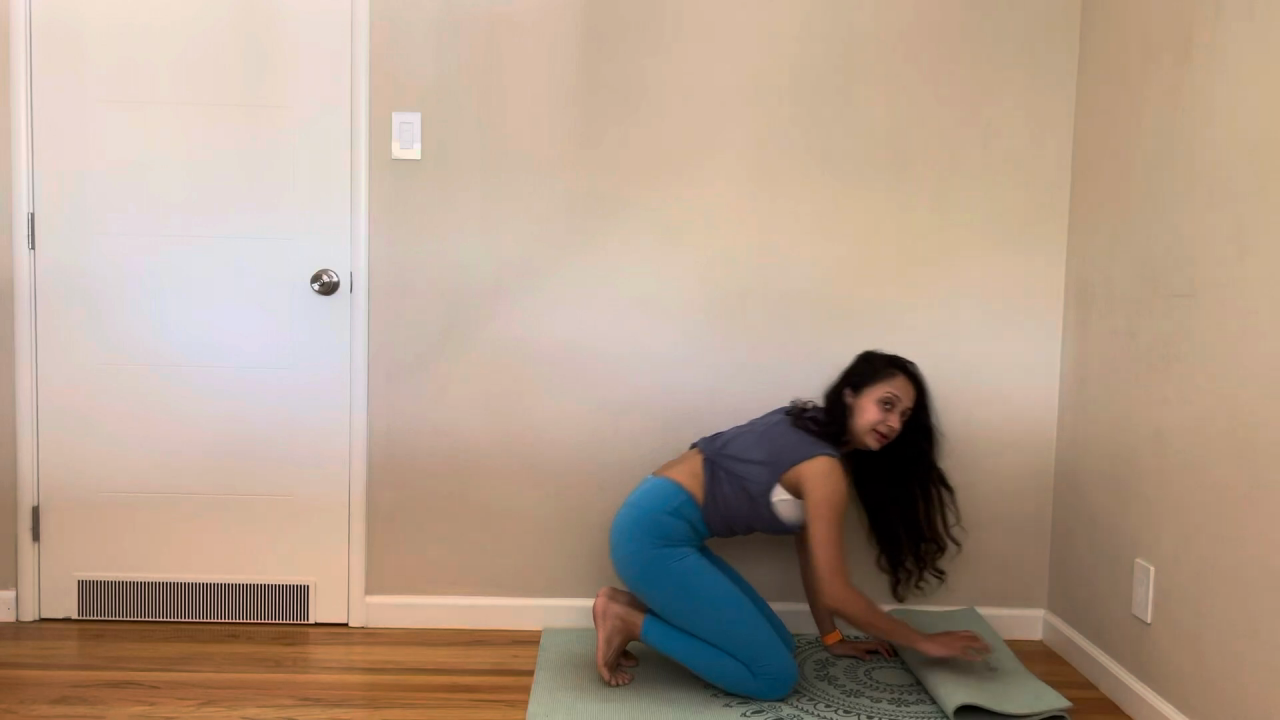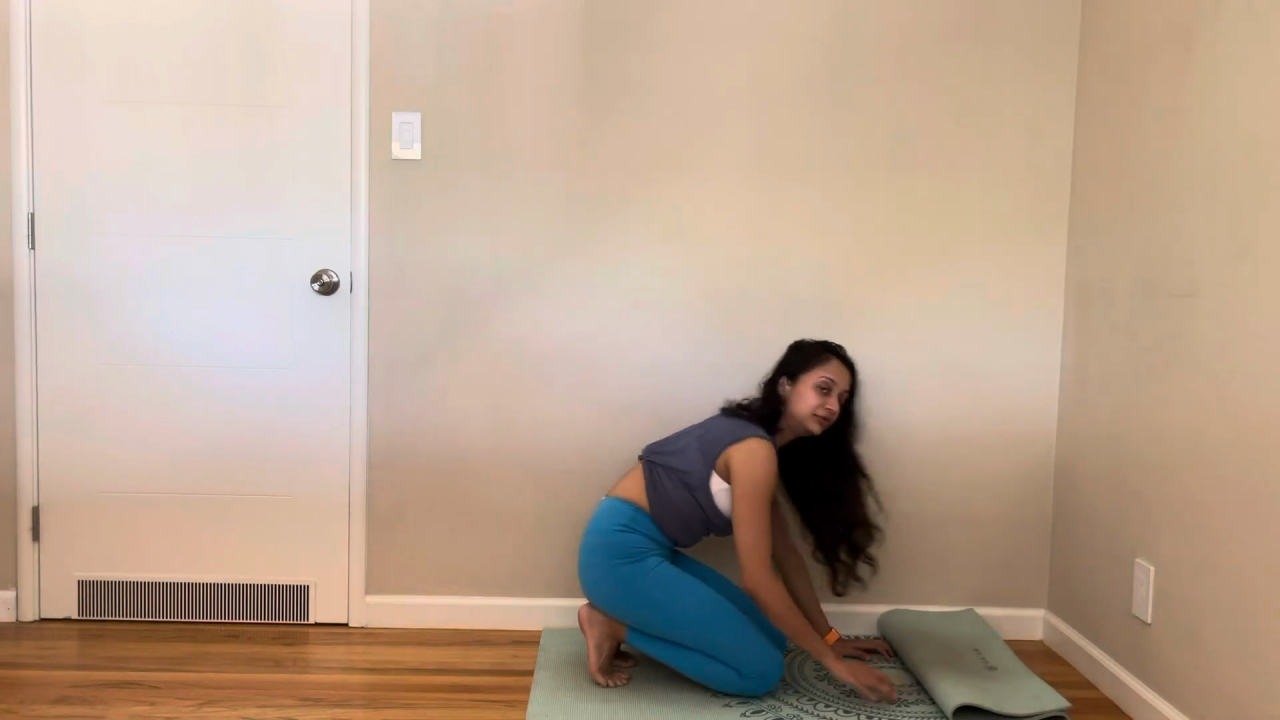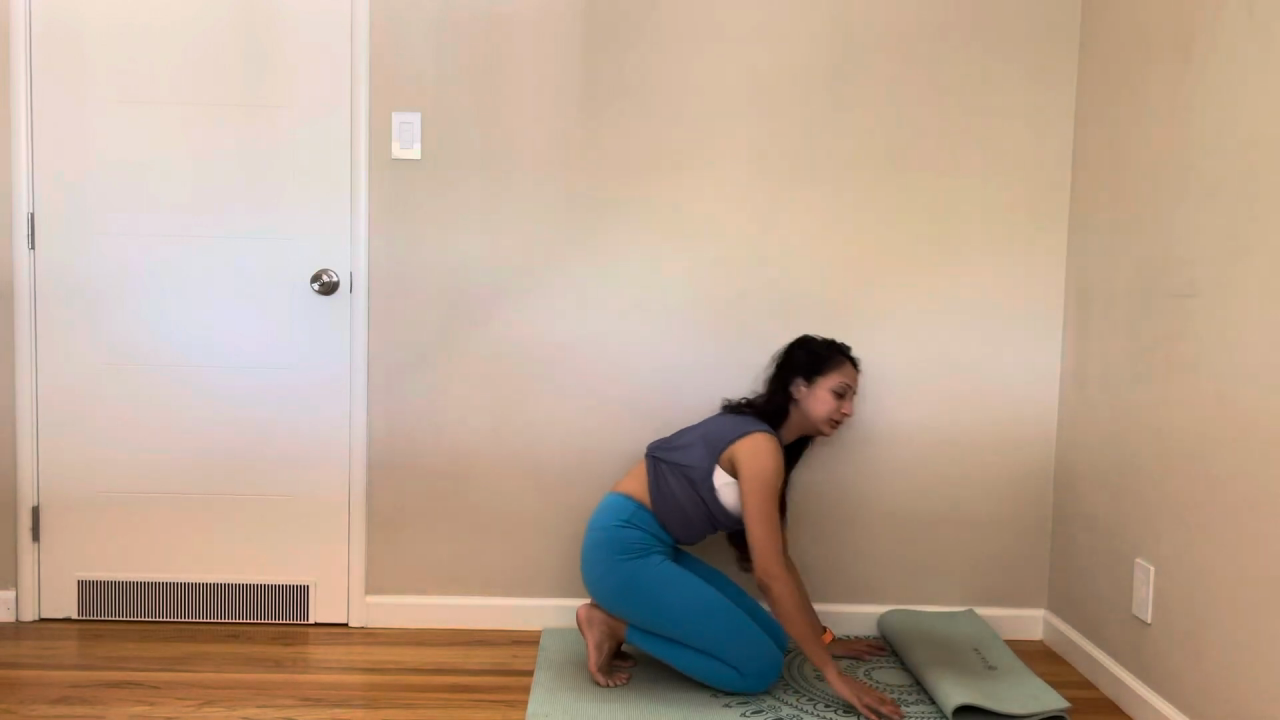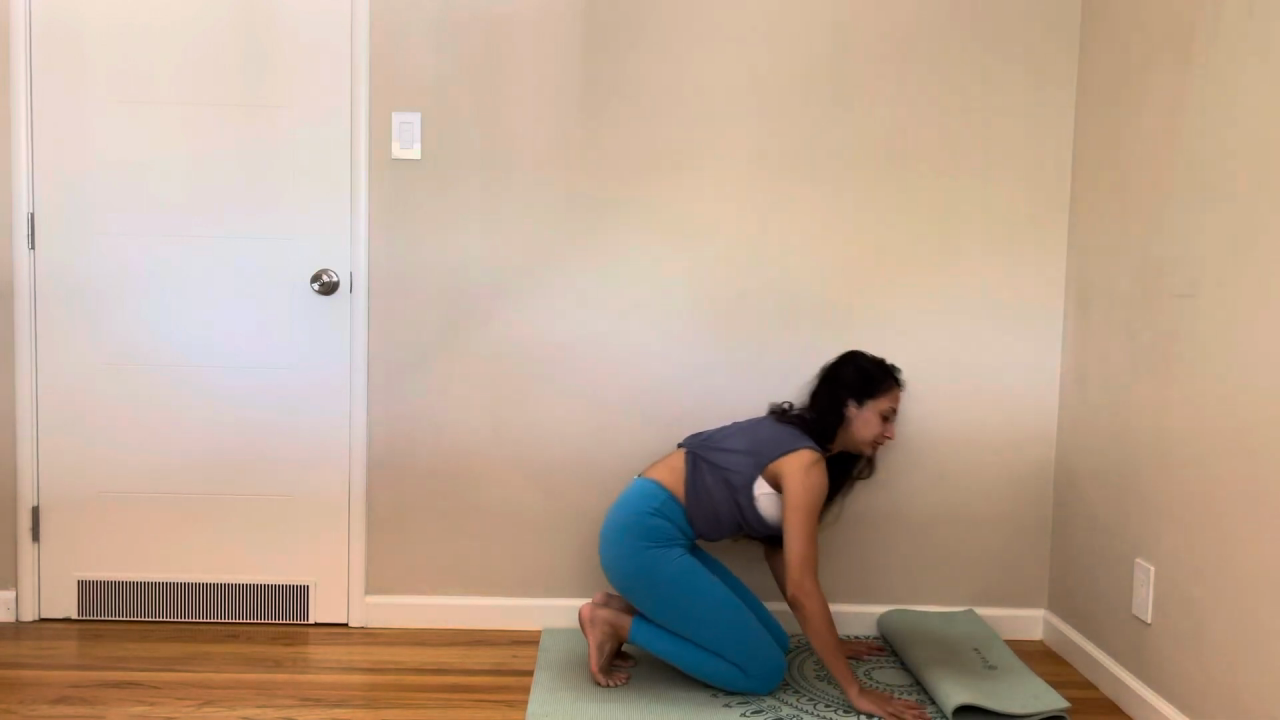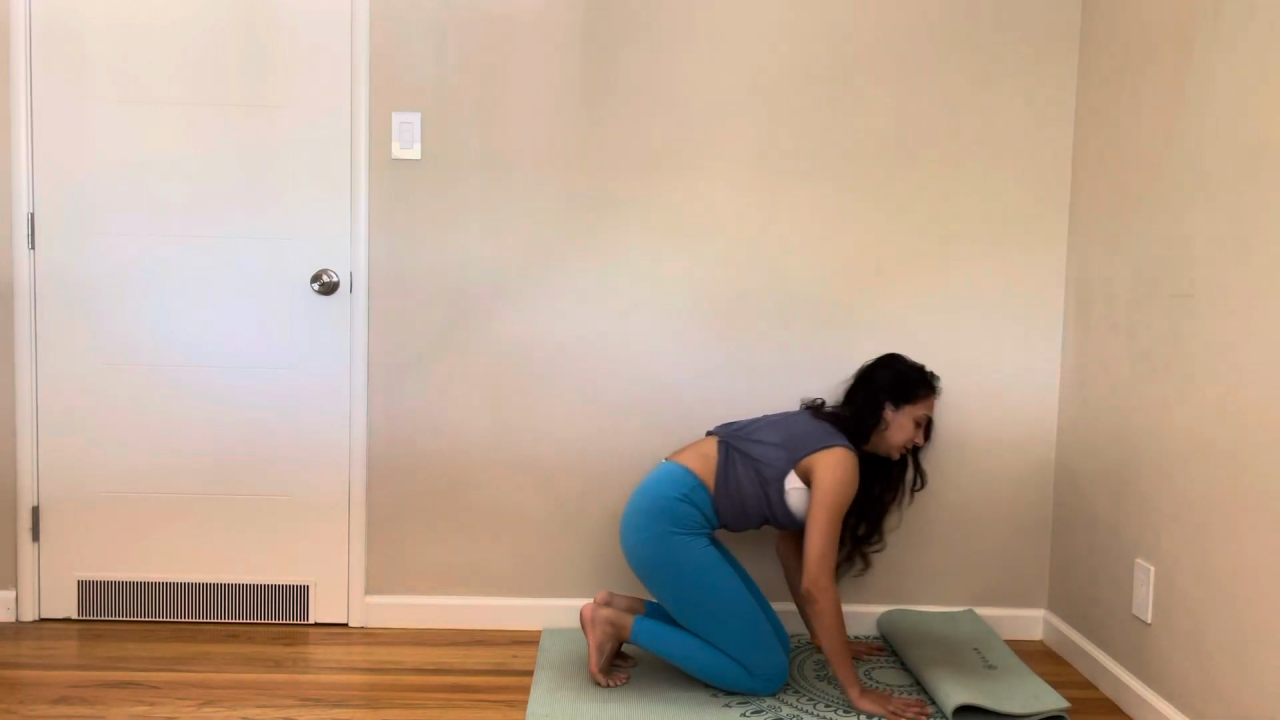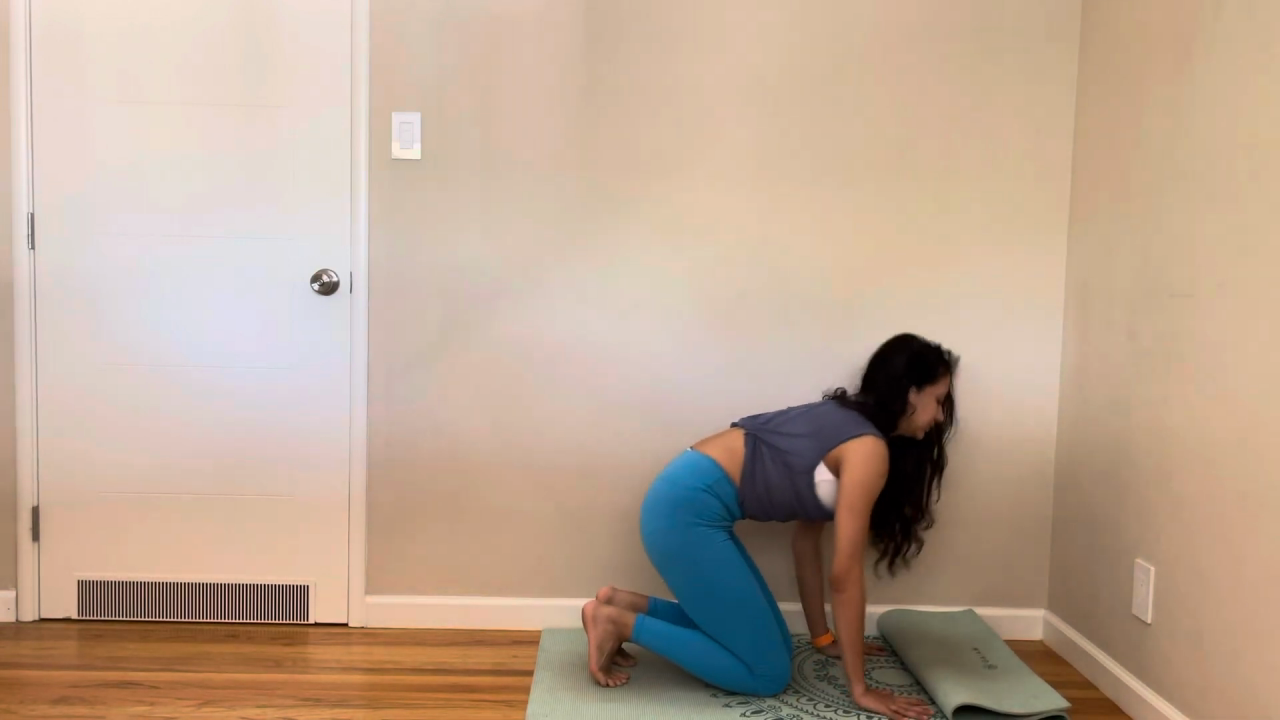
dt=0.2s
person 1, frame 1
left shoulder: (807, 427)
right shoulder: (823, 467)
left elbow: (808, 544)
right elbow: (837, 594)
left wrist: (831, 636)
right wrist: (920, 641)
left hip: (663, 528)
right hip: (654, 535)
left knee: (774, 643)
right knee: (775, 677)
left ankle: (628, 603)
right ankle: (628, 622)
person 1, frame 2
left shoulder: (754, 433)
right shoulder: (755, 450)
left elbow: (782, 549)
right elbow: (757, 579)
left wrist: (828, 636)
right wrist: (830, 659)
left hip: (645, 549)
right hip: (622, 555)
left knee: (773, 640)
right knee: (762, 671)
left ankle: (621, 613)
right ankle: (616, 629)
person 1, frame 3
left shoulder: (756, 433)
right shoulder: (760, 446)
left elbow: (774, 556)
right elbow: (769, 574)
left wrist: (824, 637)
right wrist: (833, 673)
left hip: (650, 547)
right hip: (624, 551)
left knee: (772, 639)
right knee: (760, 667)
left ankle: (622, 613)
right ankle: (615, 626)
person 1, frame 4
left shoulder: (788, 438)
right shoulder: (804, 463)
left elbow: (780, 549)
right elbow: (801, 590)
left wrist: (829, 643)
left hip: (661, 535)
right hip: (644, 536)
left knee: (773, 644)
right knee: (763, 671)
left ankle: (624, 607)
right ankle: (617, 625)
person 1, frame 5
left shoulder: (822, 435)
right shoulder: (839, 461)
left elbow: (792, 544)
right elbow: (816, 585)
left wrist: (826, 640)
left hip: (673, 514)
right hip: (666, 519)
left knee: (772, 645)
right knee: (766, 673)
left ankle: (621, 607)
right ankle: (618, 624)
person 1, frame 6
left shoulder: (845, 425)
right shoulder: (869, 449)
left elbow: (807, 537)
right elbow: (843, 574)
left wrist: (824, 638)
right wrist: (860, 688)
left hip: (689, 501)
right hip: (688, 509)
left knee: (774, 645)
right knee: (767, 674)
left ankle: (626, 604)
right ankle: (620, 623)
